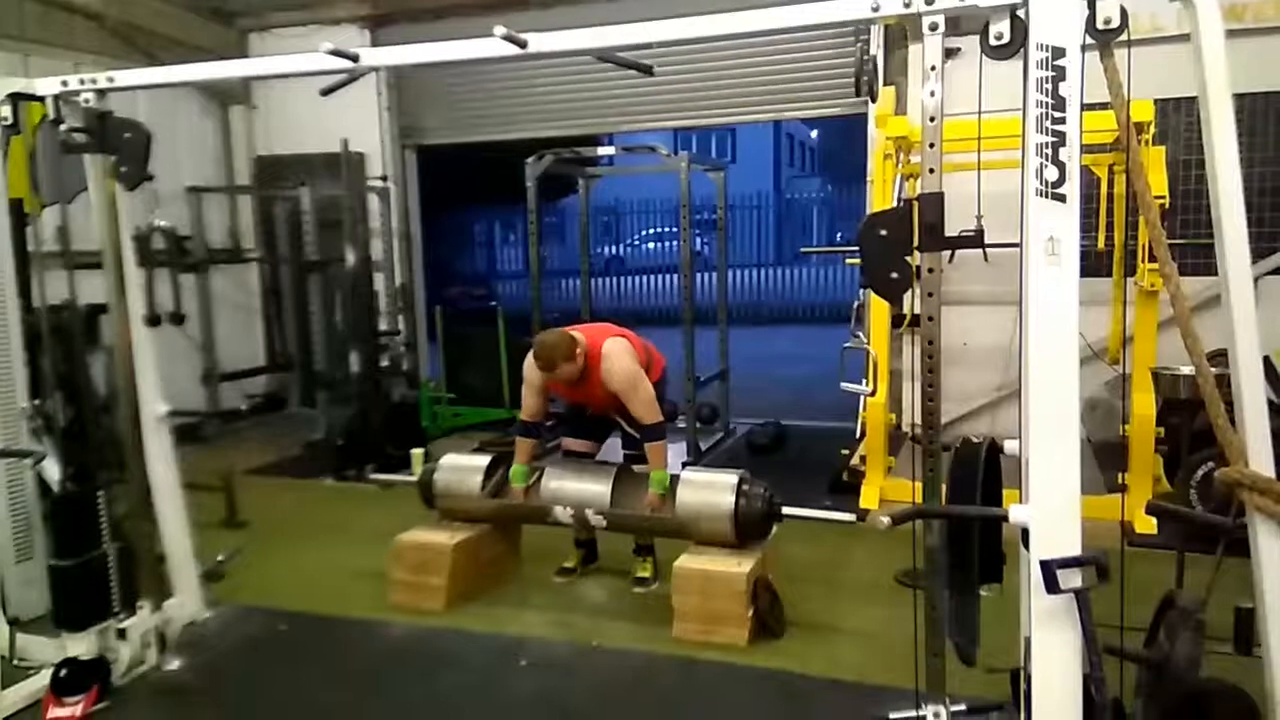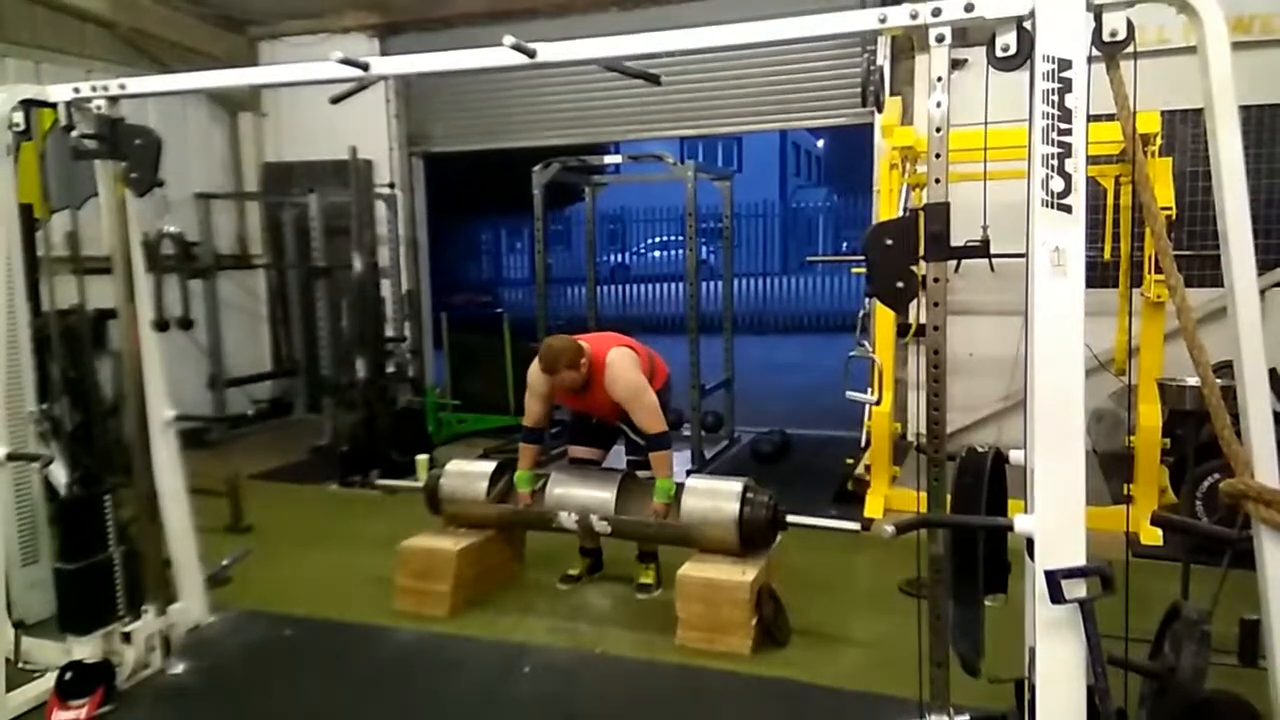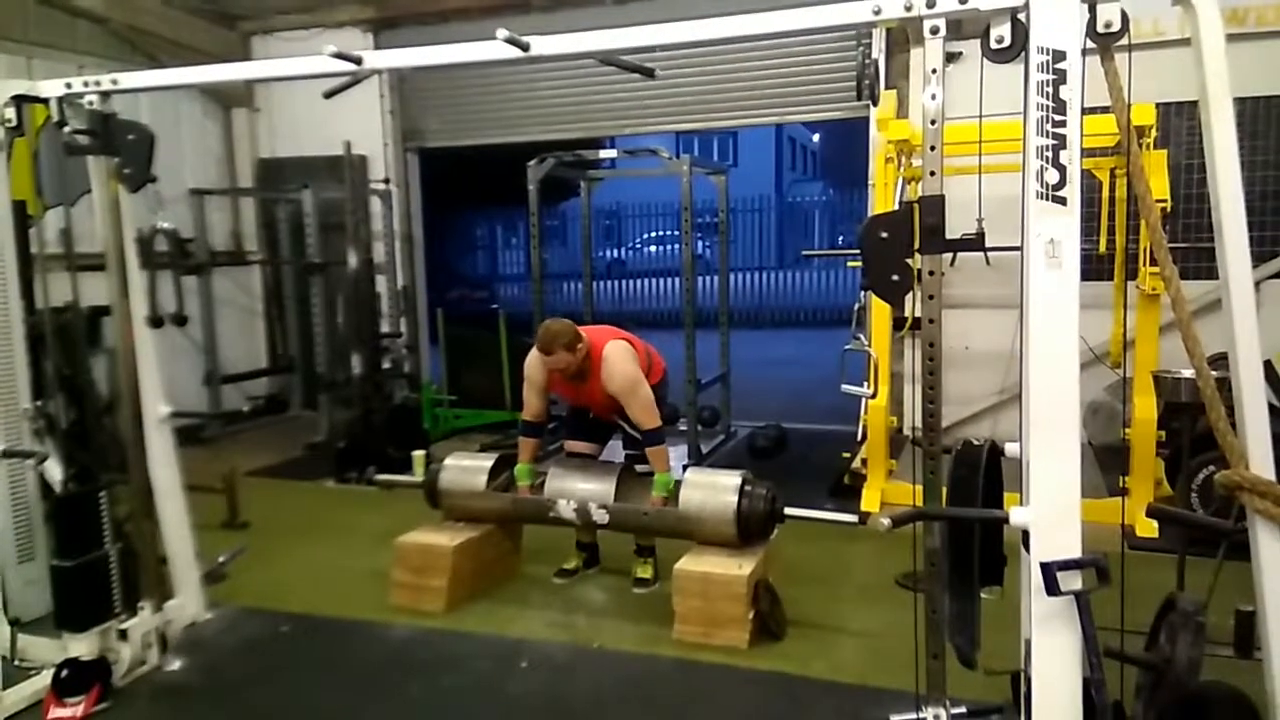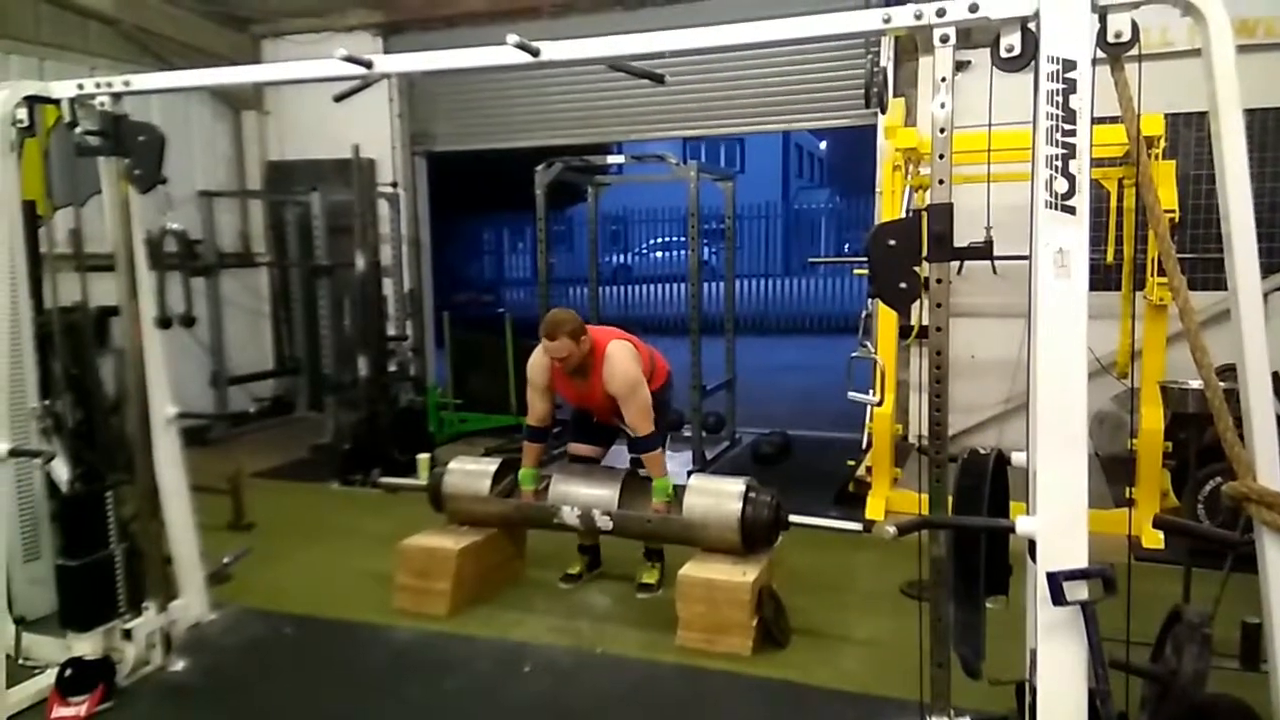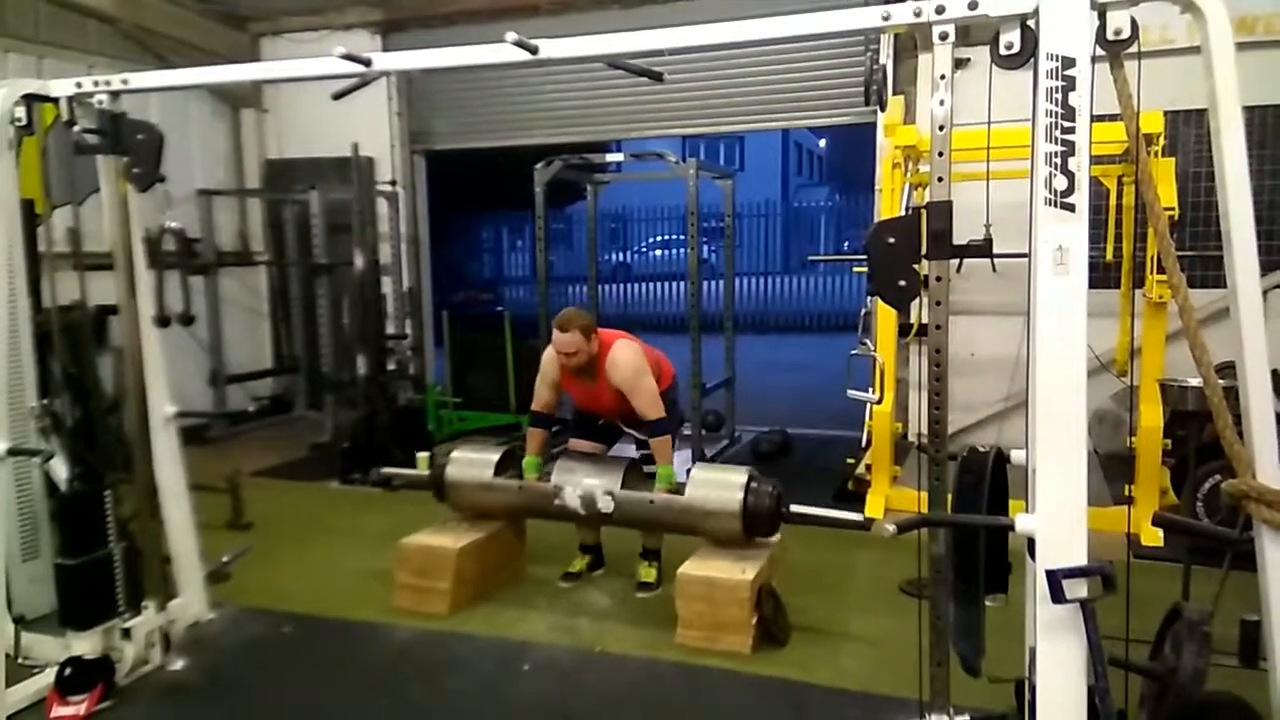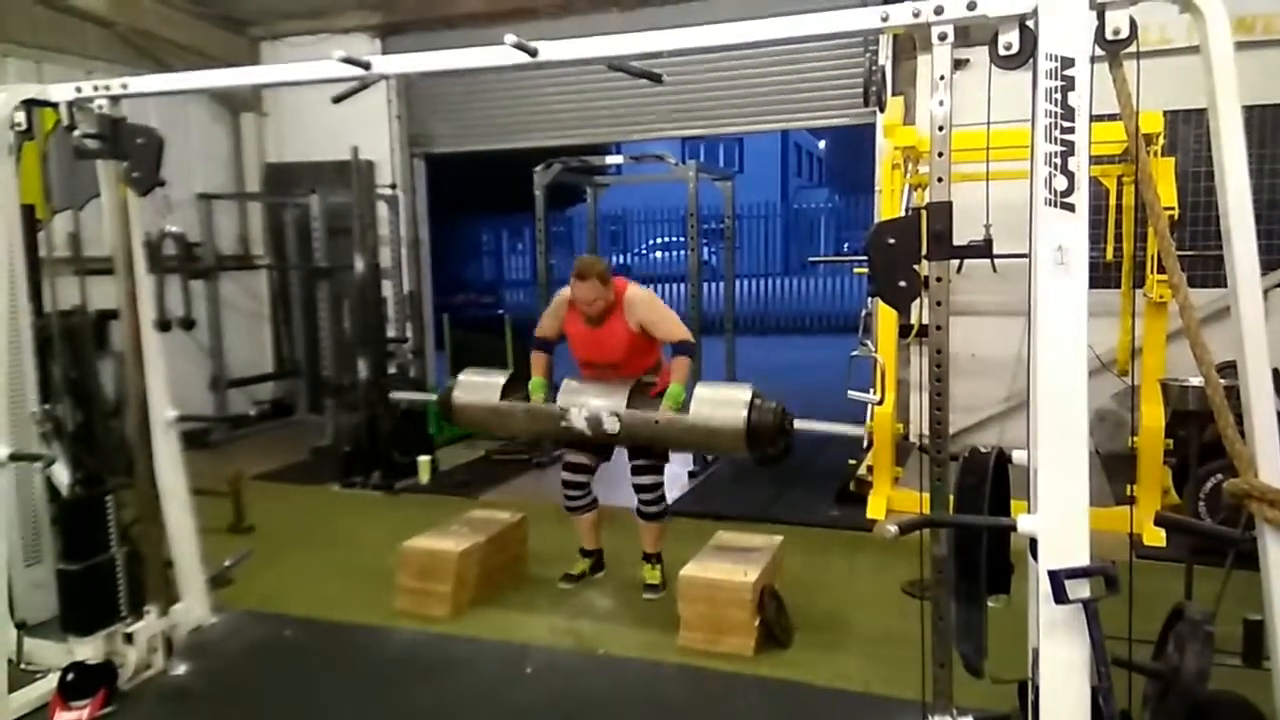
dt=0.7s
person 1, frame 1
left shoulder: (616, 361)
right shoulder: (536, 363)
left elbow: (652, 422)
right elbow: (530, 419)
left wrist: (658, 483)
right wrist: (519, 476)
left hip: (643, 386)
right hip: (587, 398)
left knee: (638, 471)
left ankle: (645, 554)
right ankle: (585, 549)
person 1, frame 2
left shoulder: (619, 371)
right shoulder: (541, 371)
left elbow: (656, 432)
right elbow: (533, 425)
left wrist: (663, 492)
right wrist: (524, 481)
left hip: (648, 392)
right hip: (593, 406)
left ankle: (648, 561)
right ankle: (590, 556)
person 1, frame 3
left shoulder: (616, 362)
right shoulder: (536, 362)
left elbow: (651, 426)
right elbow: (532, 418)
left wrist: (661, 485)
right wrist: (523, 475)
left hip: (644, 386)
right hip: (587, 400)
left knee: (640, 473)
left ankle: (645, 556)
right ankle: (586, 551)
person 1, frame 4
left shoulder: (618, 362)
right shoulder: (540, 362)
left elbow: (644, 431)
right elbow: (537, 422)
left wrist: (661, 491)
right wrist: (528, 481)
left hip: (649, 390)
right hip: (592, 403)
left knee: (643, 477)
left ankle: (653, 558)
right ankle: (589, 554)
person 1, frame 5
left shoulder: (622, 359)
right shoulder: (552, 359)
left elbow: (655, 419)
right elbow: (540, 411)
left wrist: (665, 477)
right wrist: (532, 467)
left hip: (655, 395)
right hip: (595, 407)
left knee: (652, 479)
left ankle: (651, 559)
right ankle: (590, 554)
person 1, frame 6
left shoulder: (636, 301)
right shoulder: (564, 301)
left elbow: (683, 342)
right elbow: (542, 338)
left wrist: (673, 398)
right wrist: (538, 386)
left knee: (647, 483)
right knee: (572, 476)
left ankle: (652, 563)
right ankle: (590, 558)
